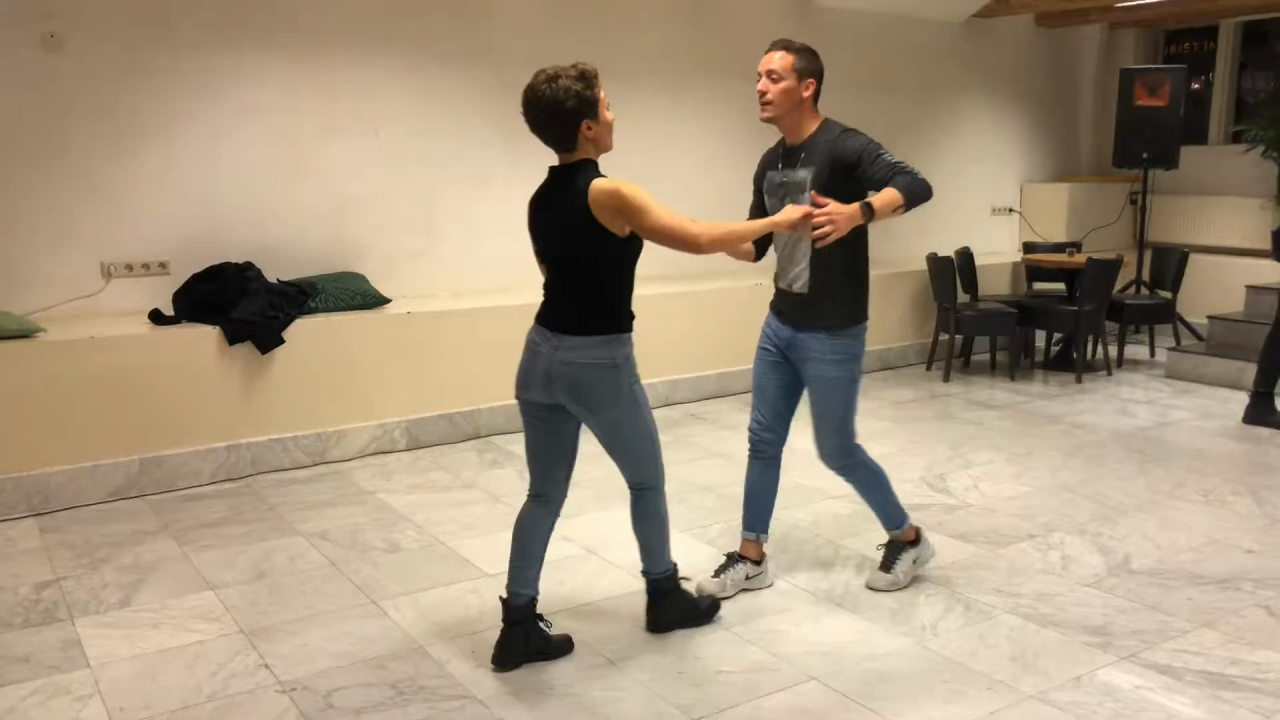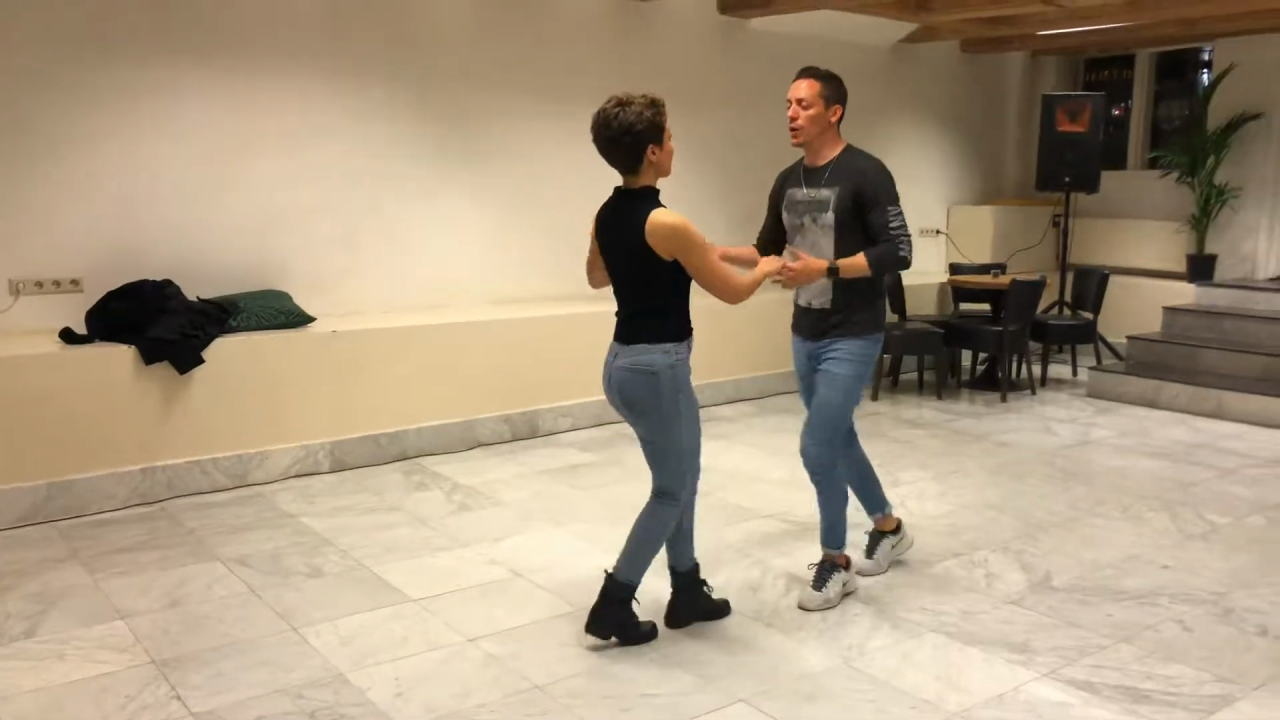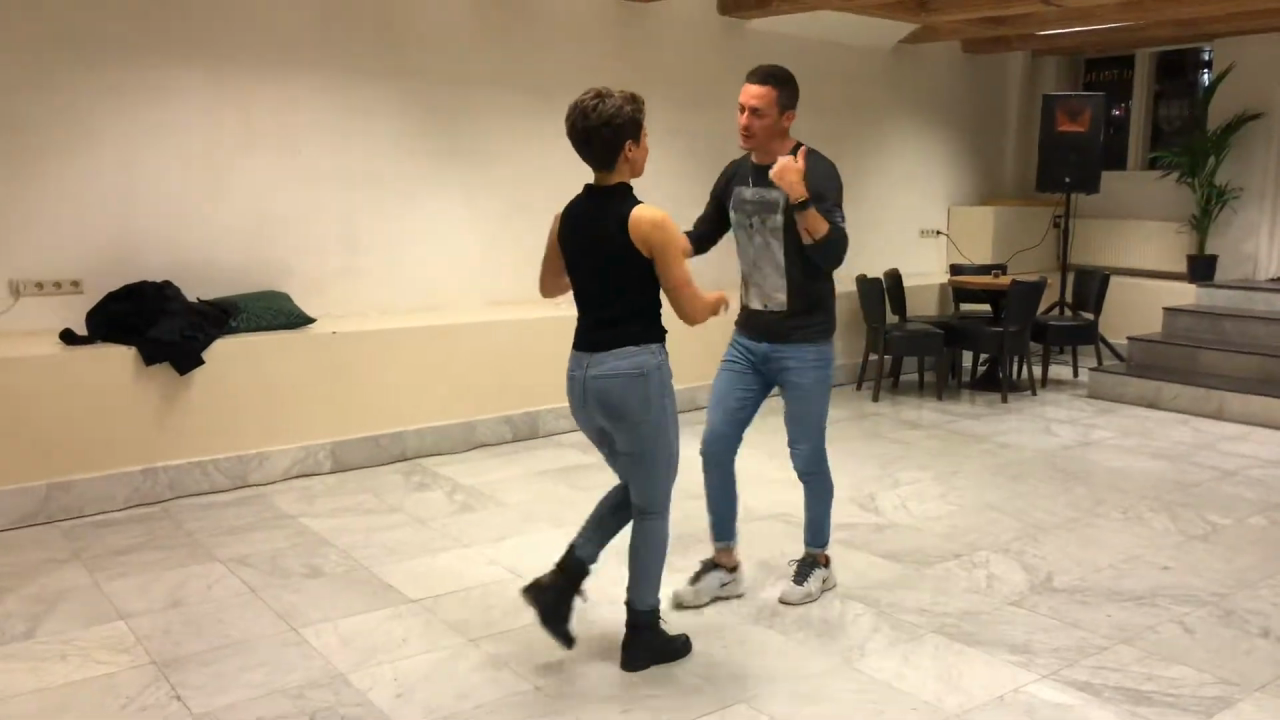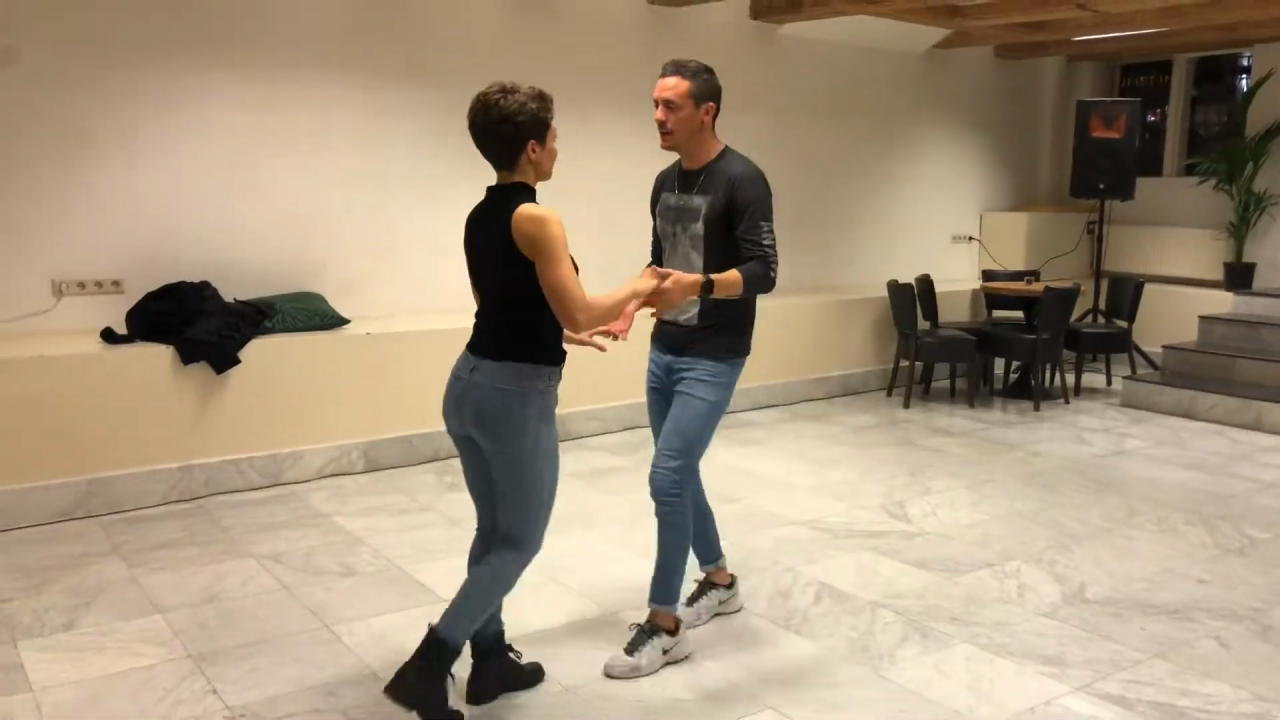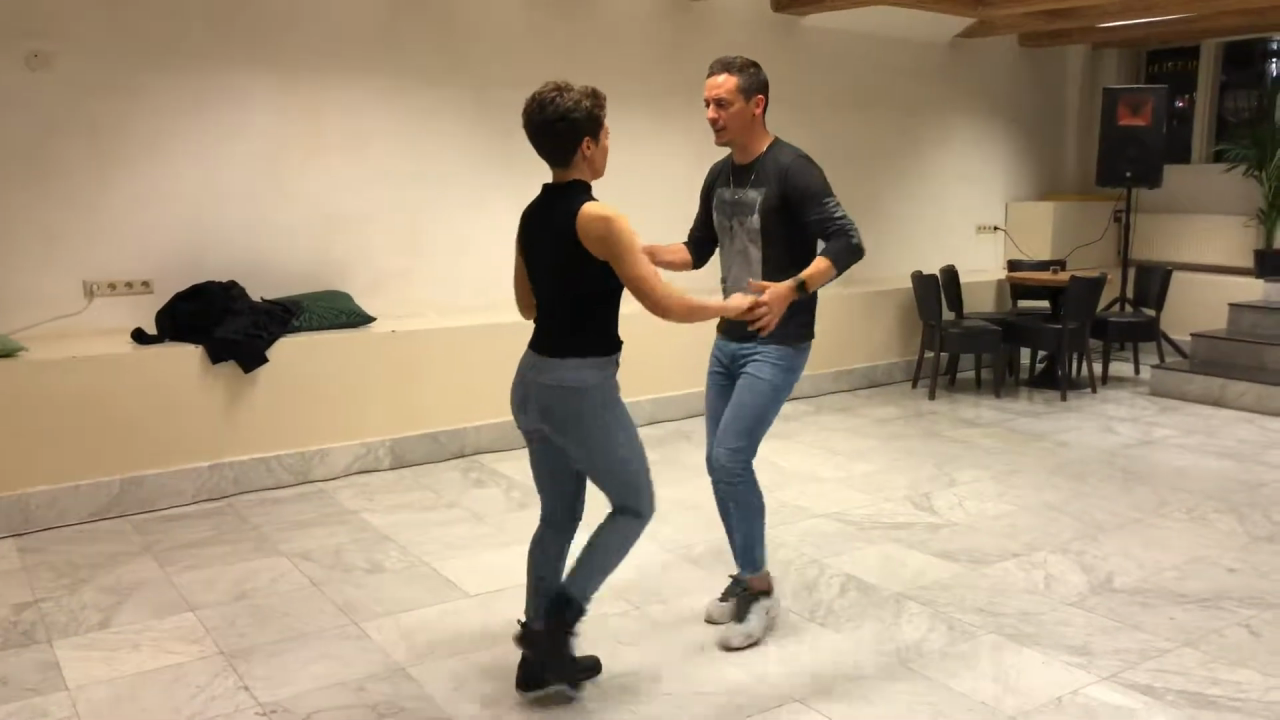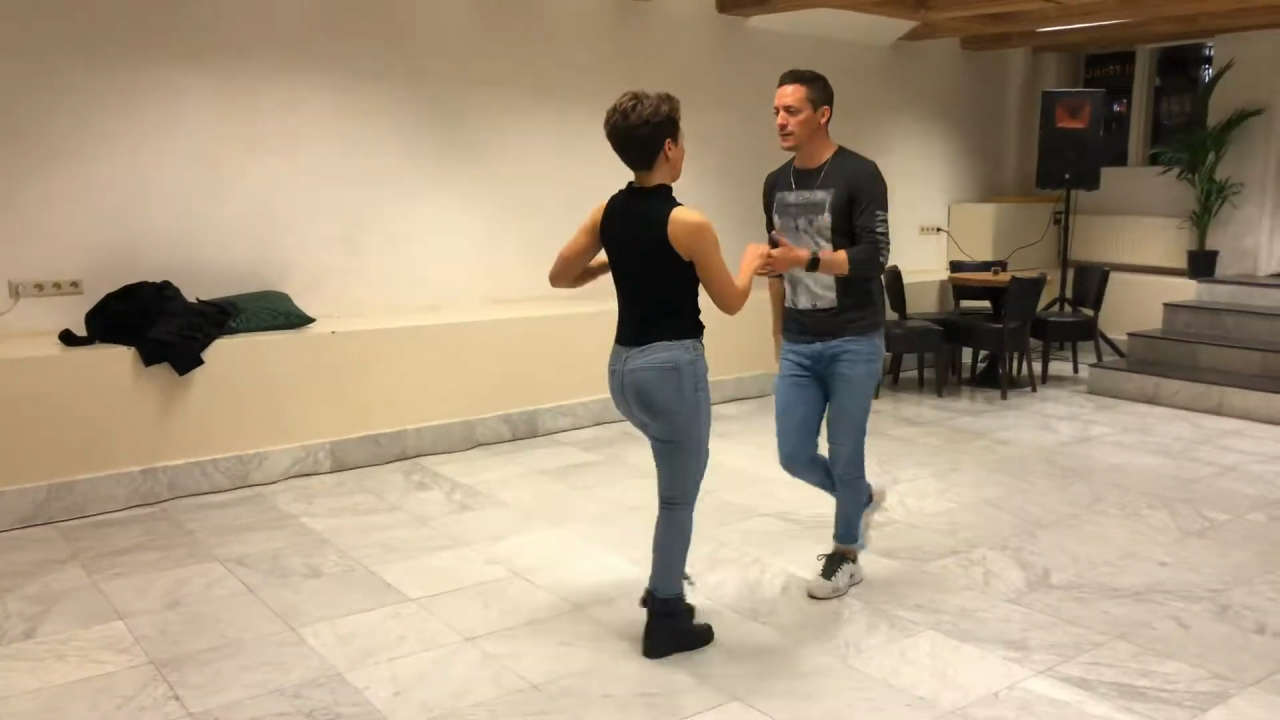
dt=0.7s
person 1, frame 1
left shoulder: (541, 200)
right shoulder: (607, 194)
right elbow: (703, 239)
right wrist: (781, 220)
left hip: (541, 356)
right hip: (598, 363)
left knee: (545, 492)
right knee: (646, 481)
left ankle: (519, 626)
right ankle: (663, 598)
person 1, frame 2
left shoulder: (607, 215)
right shoulder: (665, 223)
right elbow: (732, 291)
right wrist: (767, 267)
left hip: (623, 363)
right hip: (656, 369)
left knee: (675, 482)
right knee: (675, 492)
left ankle: (687, 593)
right ankle: (612, 605)
person 1, frame 3
left shoulder: (568, 217)
right shoulder: (648, 221)
left elbow: (550, 286)
right elbow: (691, 312)
right wrist: (717, 297)
left hip: (584, 372)
right hip: (636, 374)
left knee: (633, 488)
right knee: (653, 505)
left ankle: (561, 583)
right ankle: (644, 633)
person 1, frame 4
left shoulder: (479, 218)
right shoulder: (535, 219)
right elbow: (579, 314)
left wrist: (563, 333)
right wrist: (636, 288)
left hip: (468, 384)
right hip: (517, 394)
left knee: (494, 529)
right knee: (517, 539)
left ankle: (491, 661)
person 1, frame 5
left shoulder: (532, 217)
right shoulder: (595, 218)
right elbow: (665, 303)
right wrist: (732, 305)
left hip: (534, 380)
right hip: (581, 386)
left knee: (558, 517)
right knee: (634, 505)
left ankle: (544, 647)
right ankle: (557, 620)
person 1, frame 6
left shoulder: (607, 213)
right shoulder: (687, 223)
left elbow: (561, 276)
right elbow: (730, 301)
right wrist: (752, 262)
left hip: (624, 364)
right hip: (673, 367)
left knee: (675, 479)
right knee: (679, 495)
left ankle: (663, 593)
right ankle: (665, 623)
person 2, frame 1
left shoulder: (843, 146)
right shoulder: (770, 163)
left elbow: (917, 187)
left wrist: (858, 210)
left hip: (833, 332)
right hip: (781, 324)
left knee: (835, 449)
right knee: (763, 441)
left ankle: (906, 537)
right ankle: (751, 557)
person 2, frame 2
left shoulder: (865, 173)
right shoulder: (786, 182)
left elbow: (896, 253)
right elbow: (766, 253)
left wrist: (825, 270)
right wrist: (721, 254)
left hip: (853, 337)
right hip: (805, 336)
left knee: (816, 449)
right knee: (835, 440)
left ankle: (836, 564)
right ankle: (889, 528)
person 2, frame 3
left shoulder: (817, 171)
right shoulder: (734, 175)
left elbow: (832, 256)
right elbow: (701, 237)
left wrist: (798, 198)
left hip: (804, 345)
right hip: (747, 339)
left knee: (806, 457)
right knee: (715, 445)
left ankle: (816, 560)
right ankle: (724, 562)
person 2, frame 4
left shoulder: (743, 181)
right shoulder: (664, 183)
left elbow: (763, 274)
left wrist: (699, 286)
right wrist: (633, 304)
left hip: (713, 360)
right hip: (664, 353)
left knee: (667, 479)
right knee: (679, 477)
left ankle: (665, 625)
right ankle: (720, 581)
person 2, frame 5
left shoulder: (793, 170)
right shoulder: (718, 177)
left elbow: (847, 244)
right elbow: (699, 250)
left wrist: (793, 289)
right wrist: (647, 252)
left hip: (778, 344)
right hip: (729, 341)
left knee: (730, 459)
right knee: (719, 465)
left ankle: (756, 587)
right ankle: (748, 576)
person 2, frame 6
left shoulder: (858, 175)
right shoulder: (776, 183)
left elbow: (874, 257)
left wrist: (808, 259)
right wrist: (778, 331)
left hip: (855, 339)
right hip: (798, 342)
left knee: (845, 452)
right knee: (793, 456)
left ankle: (845, 554)
right ankle: (857, 500)
